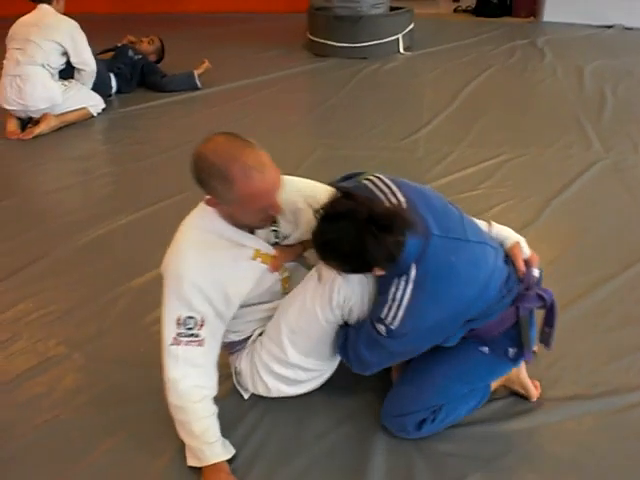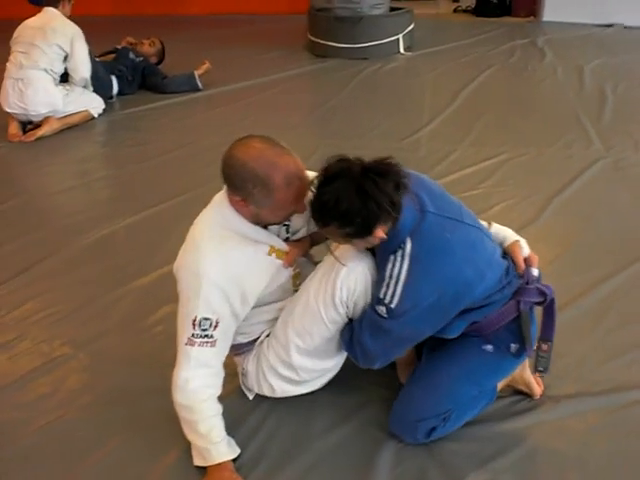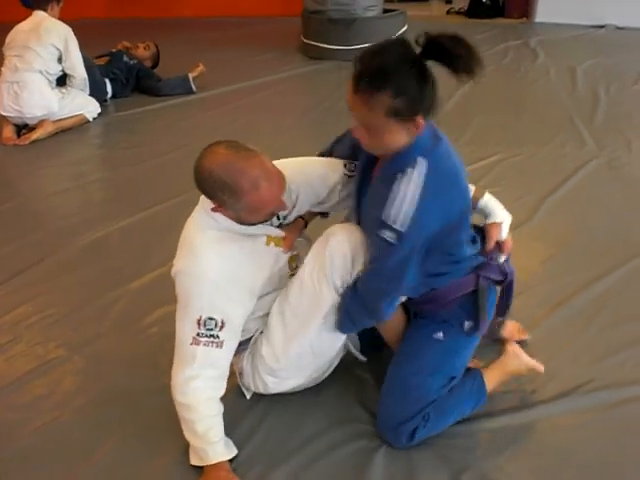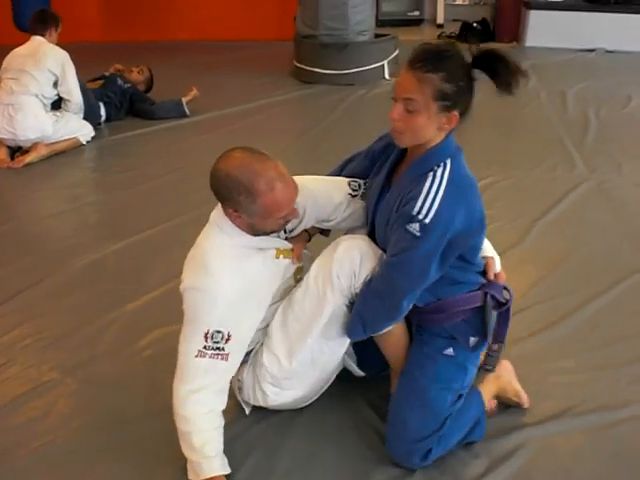
dt=0.4s
person 1, frame 1
left shoulder: (290, 194)
right shoulder: (191, 263)
right elbow: (186, 370)
left wrist: (506, 237)
left hip: (321, 323)
right hip: (270, 364)
right knee: (350, 276)
person 1, frame 2
left shoulder: (292, 187)
right shoulder: (208, 263)
right elbow: (195, 372)
left wrist: (505, 237)
left hip: (318, 318)
right hip: (274, 365)
right knee: (351, 268)
person 1, frame 3
left shoulder: (278, 180)
right shoulder: (205, 263)
right elbow: (196, 372)
left wrist: (486, 204)
left hip: (318, 316)
right hip: (272, 363)
right knee: (343, 243)
person 1, frame 4
left shoulder: (288, 195)
right shoulder: (216, 279)
right elbow: (196, 387)
left hip: (318, 335)
right hip: (270, 379)
right knee: (353, 254)
person 2, frame 1
left shoulder: (411, 300)
right shoulder: (385, 195)
left elbow: (363, 355)
right elbow: (348, 187)
left hip: (496, 333)
right hip: (487, 284)
left knee: (401, 419)
left ankle: (502, 373)
person 2, frame 2
left shoulder: (411, 279)
right shoulder: (392, 184)
left elbow: (368, 348)
left hip: (497, 330)
right hip: (482, 289)
left knee: (411, 425)
left ankle: (505, 372)
person 2, frame 3
left shoulder: (416, 191)
right shoulder: (395, 130)
left elbow: (379, 290)
right elbow: (342, 154)
left wrist: (337, 319)
left hip: (450, 305)
right hip: (425, 278)
left knee: (398, 427)
left ankle: (503, 365)
right ankle: (483, 319)
person 2, frame 4
left shoulder: (441, 194)
right shoulder: (399, 147)
left elbow: (395, 287)
right elbow: (341, 181)
left wrist: (344, 327)
left hip: (451, 321)
right hip: (414, 303)
left knee: (410, 448)
left ankle: (494, 383)
person 3, frame 1
left shoulder: (19, 23)
right shoulder: (65, 24)
left elbow: (17, 62)
right elbow: (87, 66)
right wrist: (78, 90)
right hip: (37, 95)
right knee: (96, 103)
left ankle: (14, 117)
right ankle: (53, 121)
person 3, frame 2
left shoulder: (25, 25)
right shoulder: (69, 28)
left elbow: (23, 63)
right elbow: (81, 74)
right wrist: (76, 93)
right hip: (39, 98)
right knee: (96, 104)
left ankle: (16, 120)
right ankle: (55, 124)
person 3, frame 3
left shoulder: (16, 30)
right shoulder: (60, 28)
right elbow: (77, 74)
right wrist: (78, 97)
right hip: (35, 100)
right knee: (91, 107)
right ankle: (49, 127)
person 3, frame 4
left shoulder: (13, 54)
right shoulder: (57, 54)
right elbow: (73, 98)
right wrist: (68, 121)
right hip: (29, 123)
right knee: (86, 130)
right ankle: (42, 149)
person 4, frame 1
left shoulder: (144, 64)
right shoulder: (125, 51)
left elbow: (164, 83)
right elbow: (97, 57)
left wrist: (196, 73)
right wrist: (120, 46)
left hip: (105, 79)
person 4, frame 2
left shoulder: (145, 66)
right shoulder: (126, 52)
left elbow: (166, 85)
right elbow: (98, 59)
left wrist: (197, 74)
right wrist: (119, 48)
person 4, frame 3
left shoulder: (139, 69)
right shoulder: (120, 55)
left elbow: (160, 87)
right elbow: (92, 63)
left wrist: (191, 76)
right wrist: (115, 52)
person 4, frame 4
left shoulder: (132, 92)
right shoulder: (113, 79)
left elbow: (154, 110)
right elbow: (86, 86)
left wrist: (185, 100)
right wrist: (108, 75)
